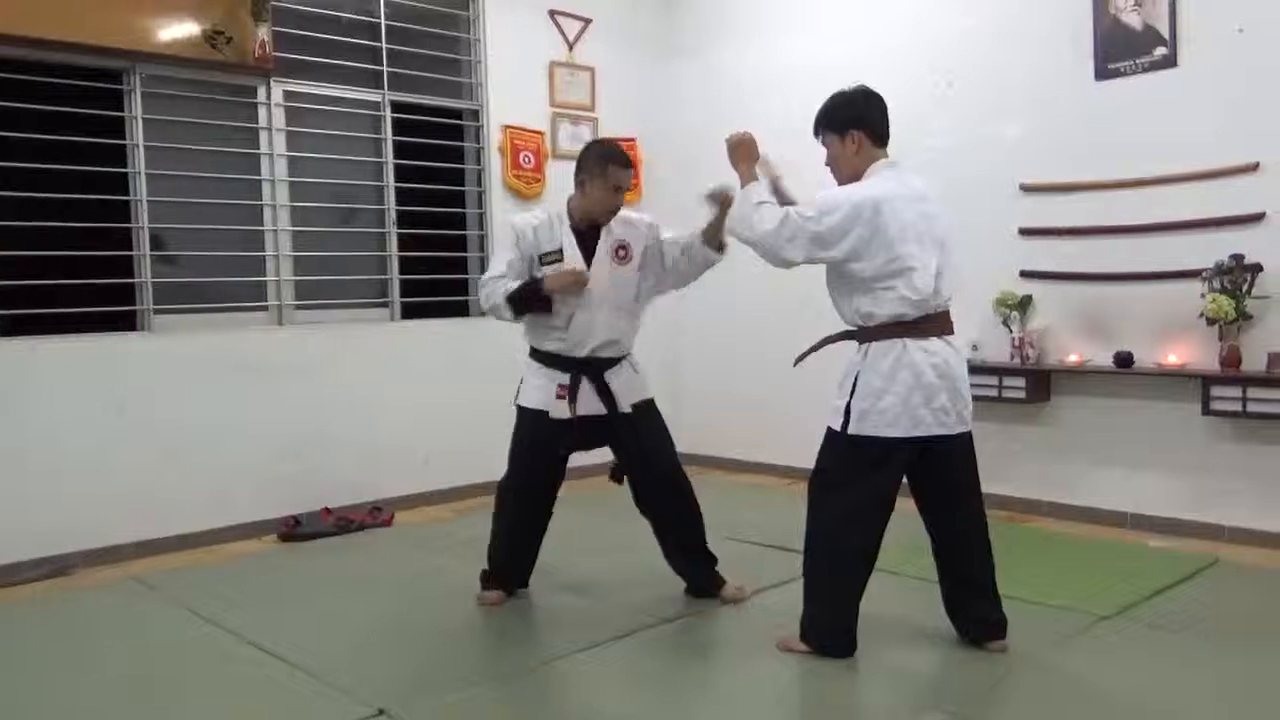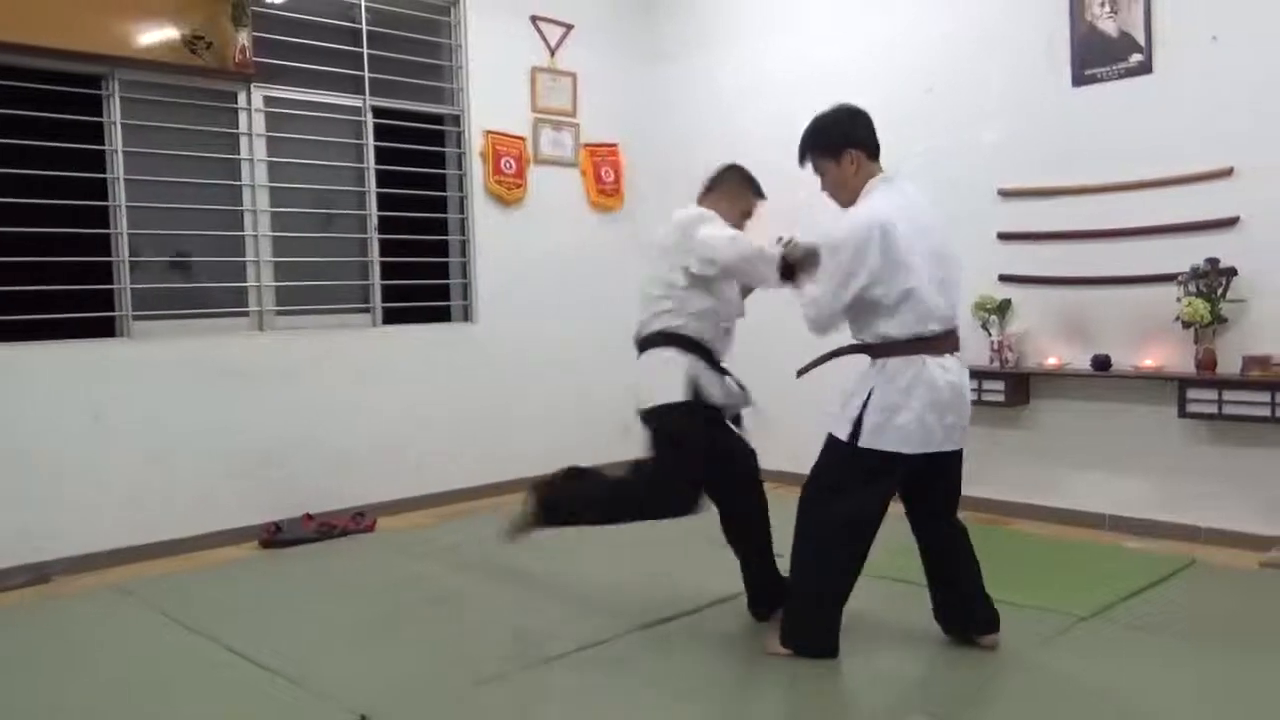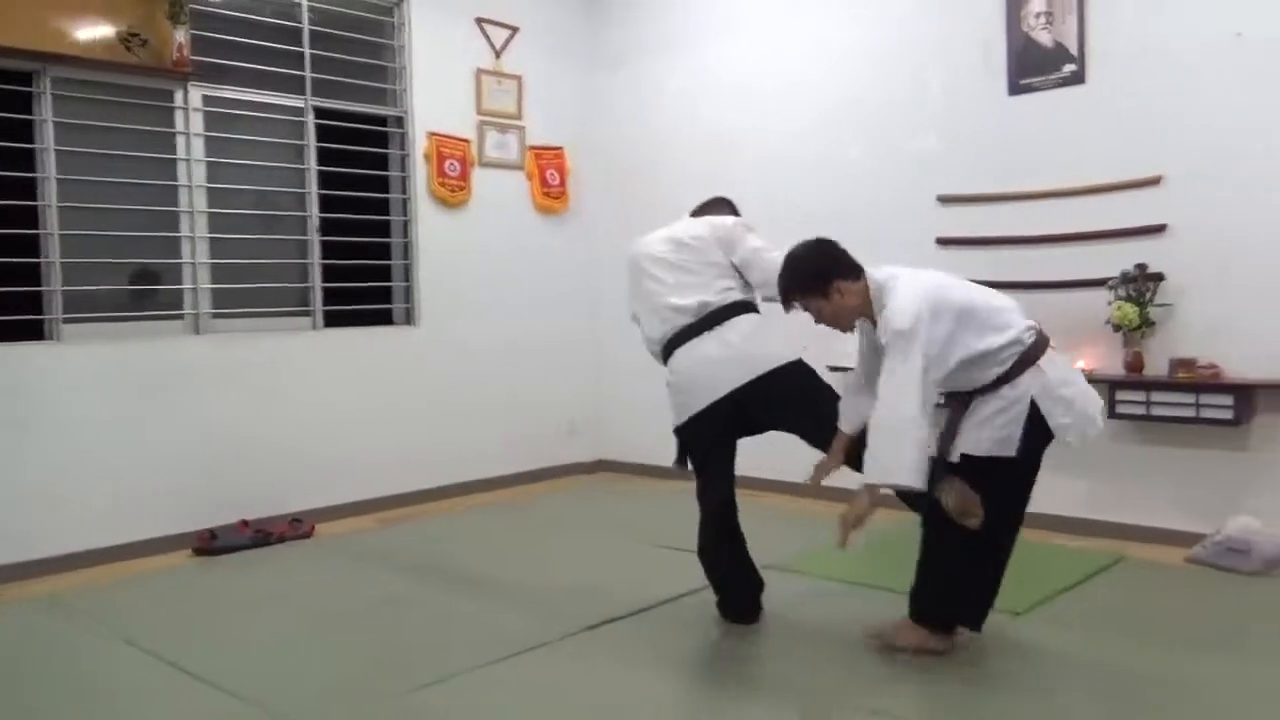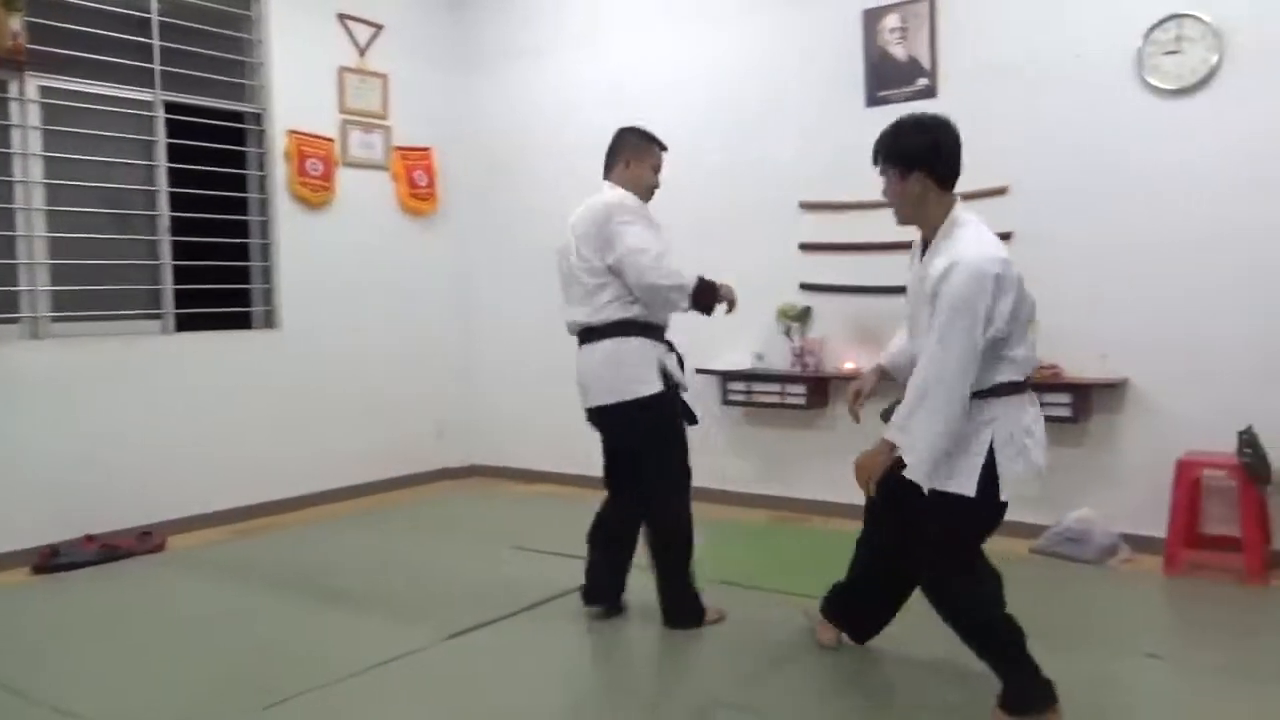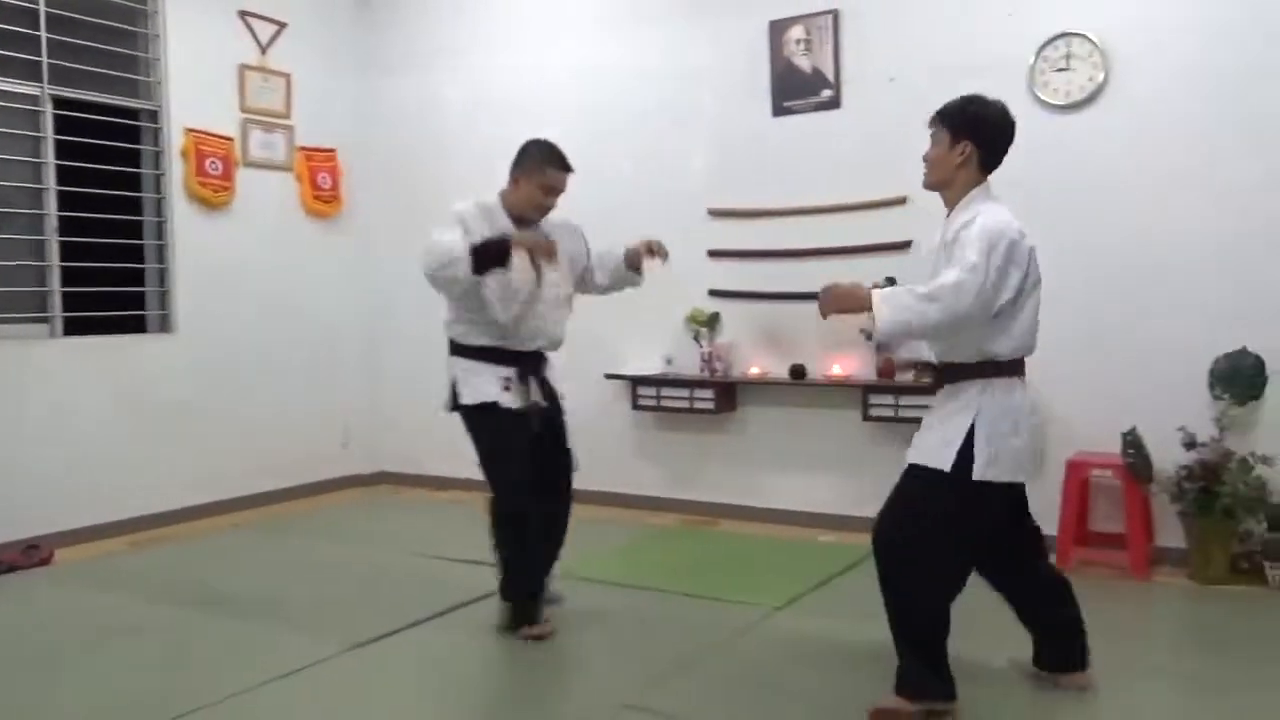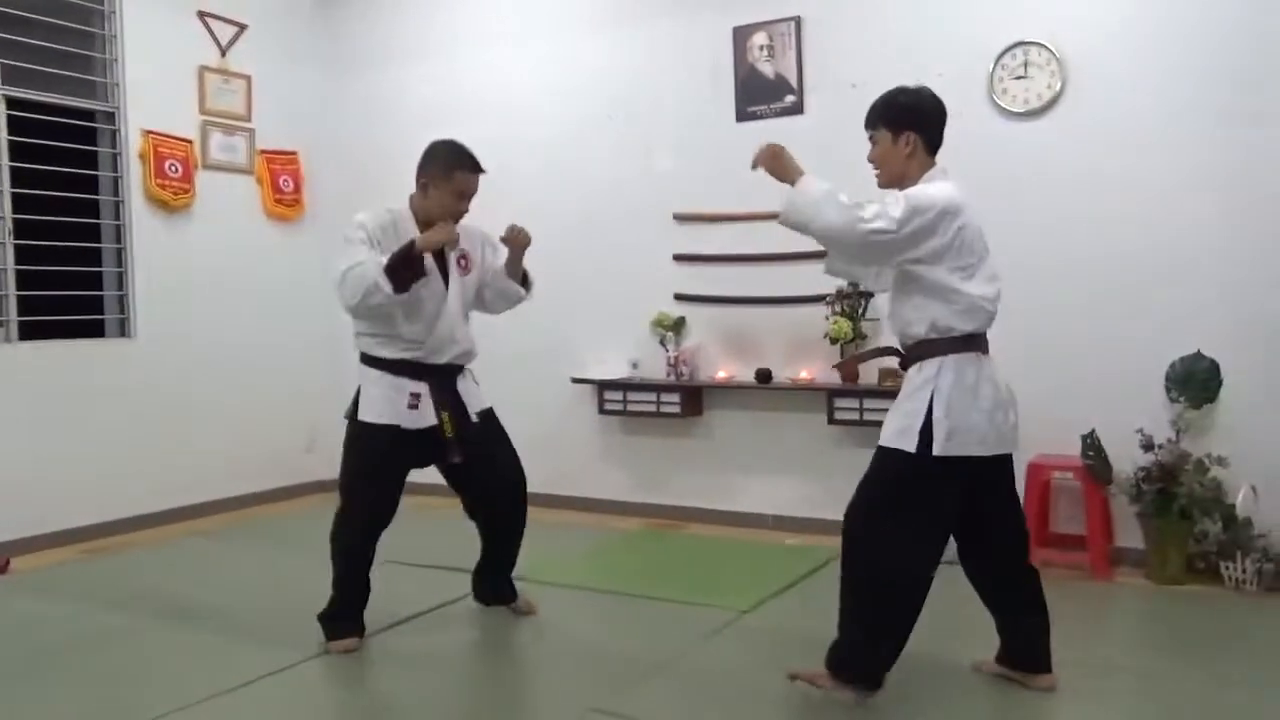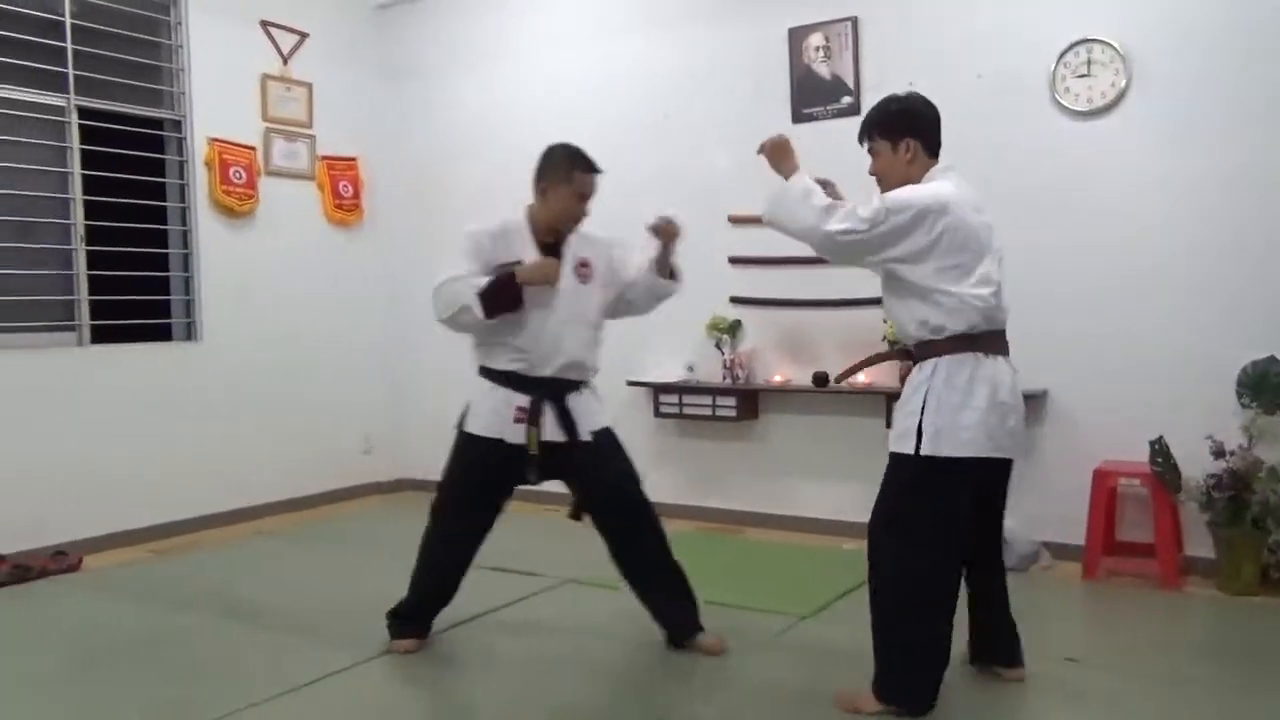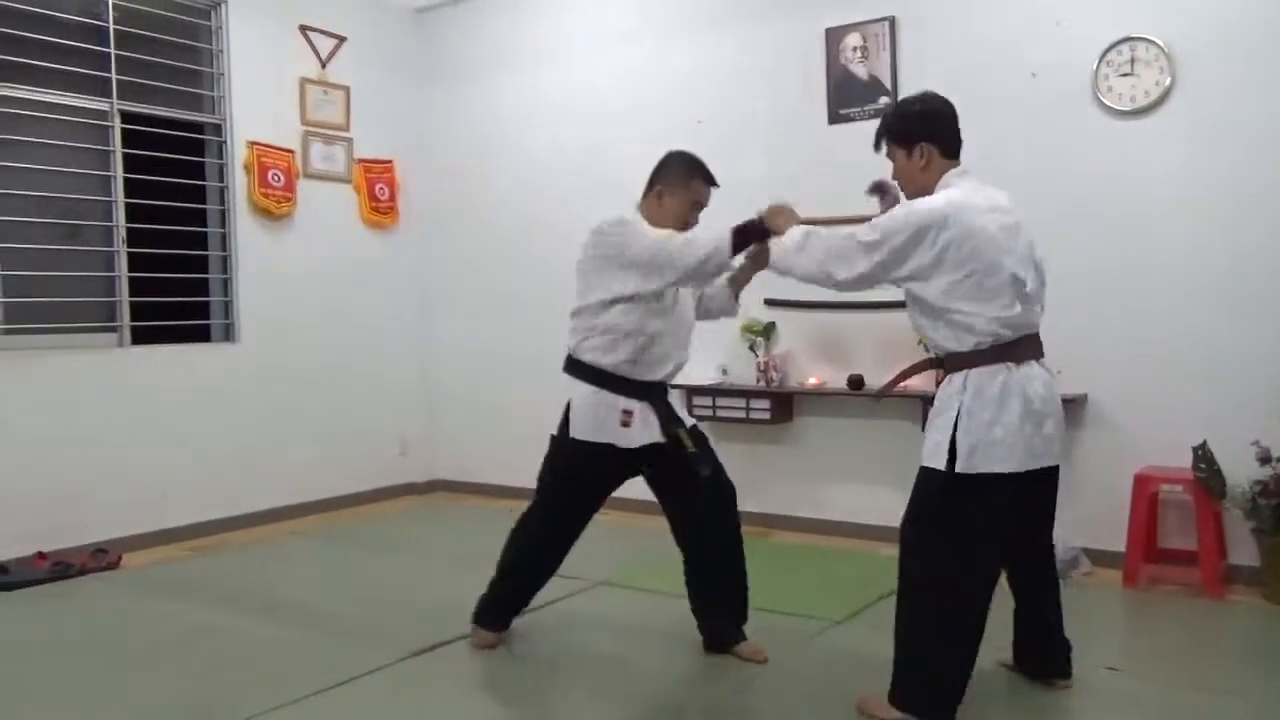
dt=0.4s
person 1, frame 1
left shoulder: (857, 203)
right shoulder: (915, 194)
left elbow: (773, 237)
left wrist: (748, 175)
right wrist: (785, 195)
left hip: (888, 369)
right hip: (939, 361)
left knee: (842, 503)
right knee: (954, 503)
left ankle: (827, 632)
right ankle: (985, 624)
person 1, frame 2
left shoulder: (861, 224)
right shoulder: (910, 206)
left elbow: (820, 314)
left wrist: (806, 280)
right wrist: (824, 268)
left hip: (899, 383)
right hip: (944, 376)
left knee: (831, 507)
right knee: (934, 508)
left ankle: (805, 633)
right ankle: (975, 621)
person 1, frame 3
left shoulder: (909, 313)
right shoulder: (880, 296)
left elbow: (901, 406)
right elbow: (869, 378)
right wrist: (841, 441)
left hip: (1027, 394)
right hip: (998, 389)
left ankle: (936, 622)
right ankle: (941, 620)
person 1, frame 4
left shoulder: (970, 264)
right shoulder: (935, 244)
left elbow: (944, 374)
left wrist: (890, 447)
right wrist: (881, 369)
left hip: (987, 426)
right hip: (958, 413)
left knee: (946, 560)
right knee: (896, 517)
right ankle: (846, 616)
person 1, frame 5
left shoulder: (992, 228)
right shoulder: (968, 224)
left elbow: (951, 304)
right elbow: (945, 303)
left wrist: (867, 301)
right wrist: (873, 300)
left hip: (981, 412)
right hip: (976, 405)
left knee: (906, 543)
right knee: (1005, 541)
right ankle: (1066, 659)
person 1, frame 6
left shoulder: (932, 204)
right shoulder: (934, 206)
left elbow: (858, 232)
right elbow: (876, 263)
left wrist: (795, 179)
right wrist: (814, 206)
left hip: (946, 389)
right hip: (968, 390)
left knee: (879, 527)
right knee: (991, 534)
left ankle: (855, 666)
right ankle: (1028, 656)
person 1, frame 7
left shoulder: (922, 205)
right shoulder: (954, 202)
left elbow: (836, 233)
right elbow: (866, 238)
left wrist: (790, 173)
right wrist: (832, 200)
left hip: (951, 387)
right hip: (985, 384)
left knee: (905, 539)
right knee: (972, 530)
right ankle: (997, 650)
person 1, frame 8
left shoulder: (928, 217)
right shoulder: (996, 205)
left elbow: (842, 265)
left wrist: (786, 233)
right wrist: (895, 220)
left hip: (982, 398)
right hip: (1028, 390)
left knee: (939, 551)
right knee: (1025, 540)
right ankle: (1045, 657)
person 2, frame 1
left shoulder: (635, 231)
right shoulder: (529, 230)
left elbow: (682, 265)
right elbow: (493, 296)
left wrist: (717, 223)
right wrist: (542, 287)
left hip: (615, 382)
right hip: (551, 385)
left knee: (663, 477)
right knee: (525, 486)
left ankle: (703, 576)
right ankle: (503, 576)
person 2, frame 2
left shoulder: (699, 242)
right shoulder: (696, 225)
left elbow: (718, 307)
right elbow: (739, 255)
left wrist: (764, 269)
right wrist: (790, 263)
left hip: (694, 383)
right hip: (678, 376)
left knee: (740, 481)
right knee: (676, 488)
left ankle: (770, 596)
right ankle: (553, 499)
person 2, frame 3
left shoulder: (641, 253)
right shoulder: (727, 227)
right elbow: (778, 275)
left hip: (690, 374)
right hip: (749, 352)
left knee: (715, 501)
right knee: (842, 427)
left ankle: (738, 600)
person 2, frame 4
left shoulder: (588, 218)
right shoulder: (620, 209)
right elbow: (654, 276)
right wrist: (711, 291)
left hip: (602, 364)
right hip: (633, 363)
left knee: (628, 485)
right knee: (666, 485)
left ankle: (604, 590)
right ankle: (681, 605)
person 2, frame 5
left shoulder: (558, 233)
right shoulder: (469, 219)
left elbow: (596, 271)
right elbow: (439, 265)
left wrist: (632, 258)
right wrist: (506, 243)
left hip: (531, 376)
right hip: (483, 377)
left knee: (552, 485)
right knee: (514, 489)
left ankle: (522, 584)
right ankle: (522, 607)
person 2, frame 6
left shoulder: (470, 240)
right shoulder: (373, 229)
left elbow: (497, 297)
right elbow: (356, 295)
left wrist: (513, 259)
right wrist: (417, 250)
left hip: (452, 389)
right hip: (390, 393)
left knee: (504, 488)
right knee: (363, 511)
left ankle: (494, 585)
right ankle: (343, 619)
person 2, frame 7
left shoulder: (596, 249)
right shoulder: (488, 242)
left elbow: (639, 297)
right elbow: (450, 307)
left wrist: (663, 253)
right wrist: (515, 280)
left hip: (571, 407)
right hip: (502, 406)
left knee: (626, 508)
right knee: (457, 517)
left ankle: (682, 622)
right ankle: (412, 620)
person 2, frame 8
left shoulder: (670, 255)
right shoulder: (614, 236)
left elbow: (705, 301)
right elbow: (692, 251)
left wrist: (749, 268)
right wrist: (760, 231)
left hip: (655, 406)
right hip: (600, 404)
left knee: (713, 505)
right knee: (554, 517)
left ankle: (724, 629)
right ankle: (495, 612)
